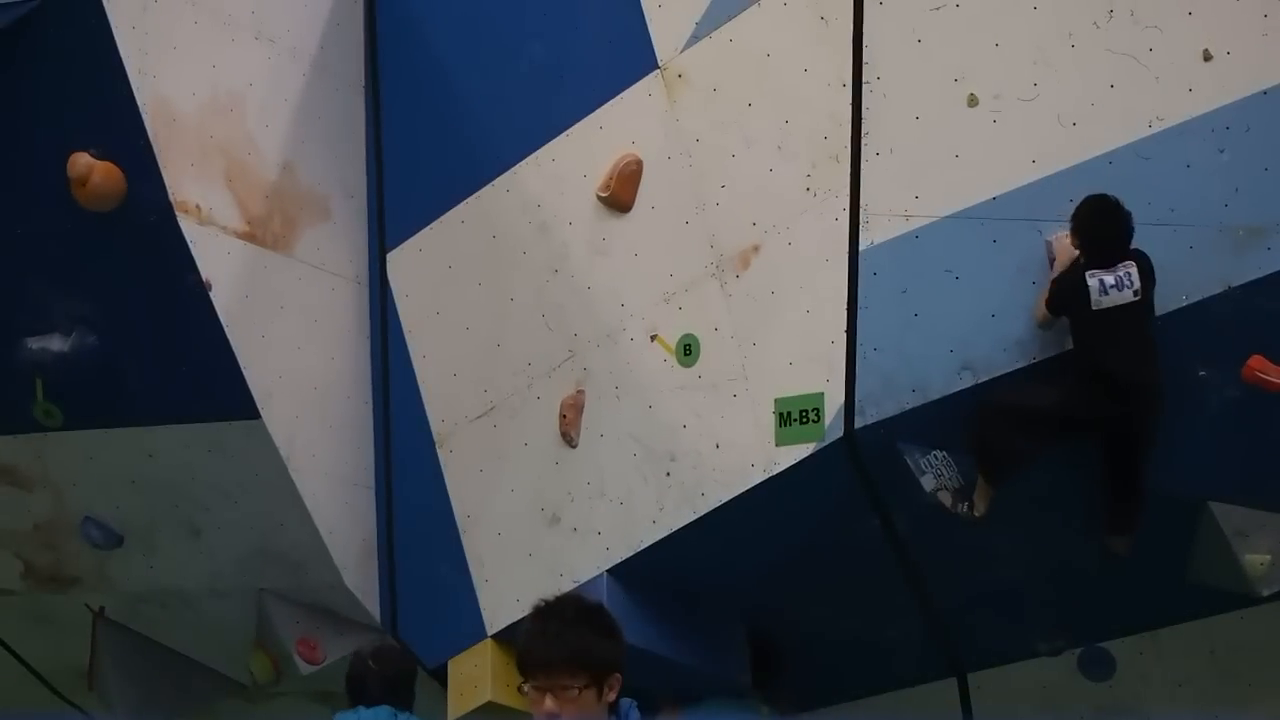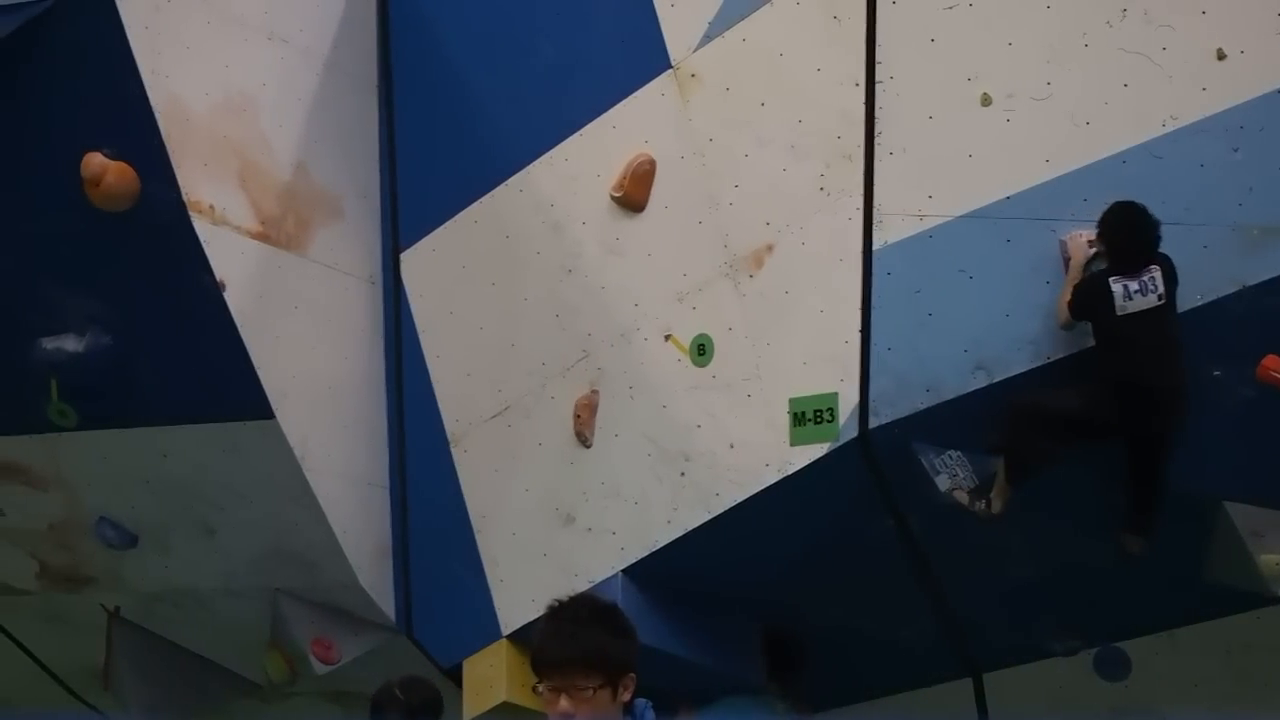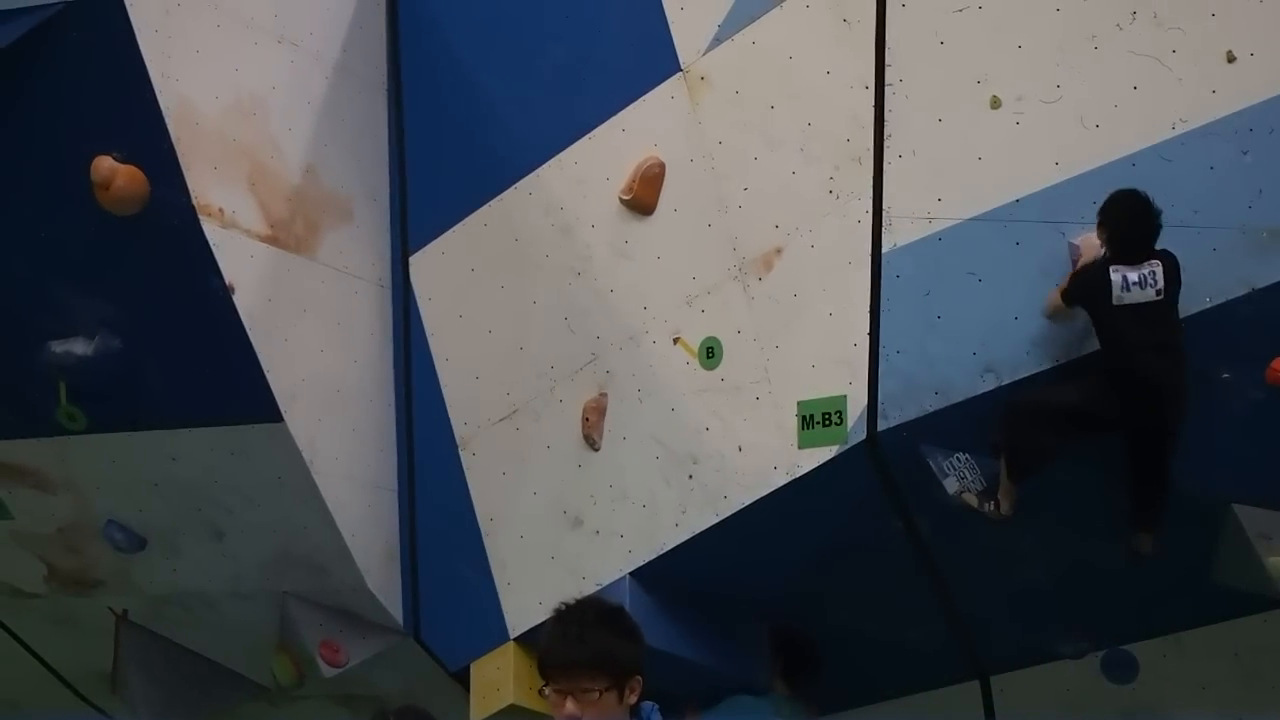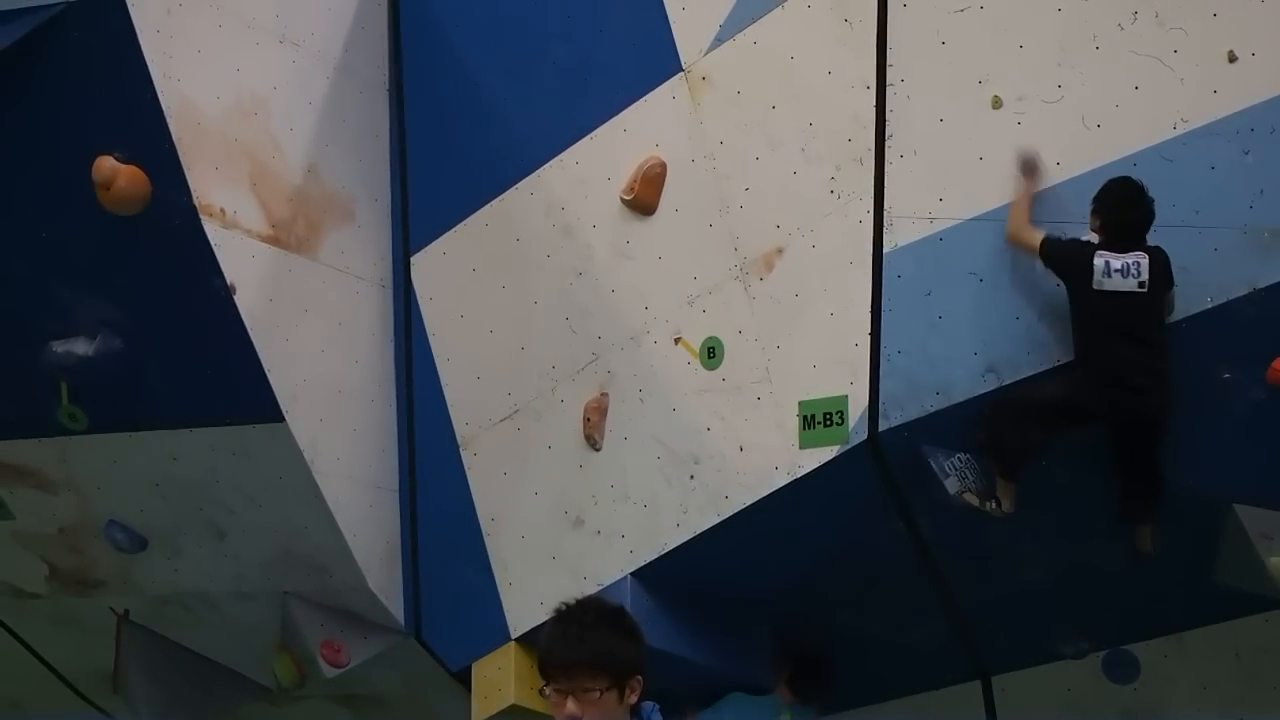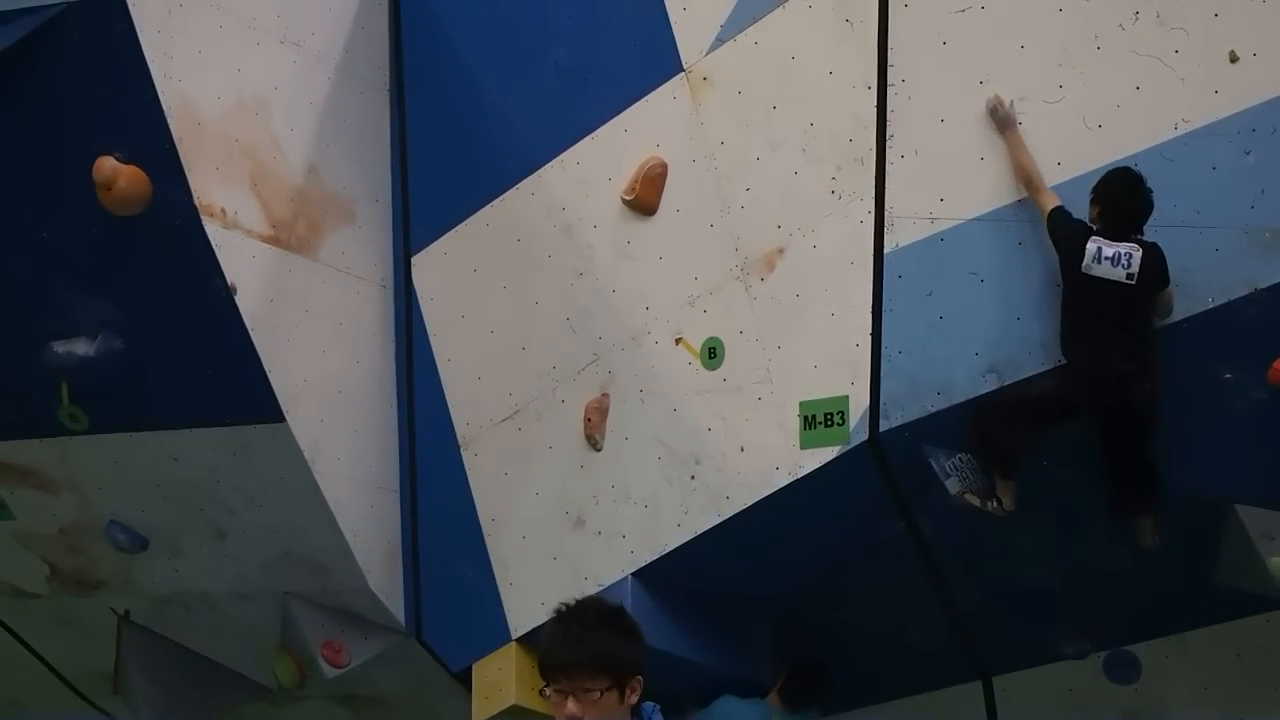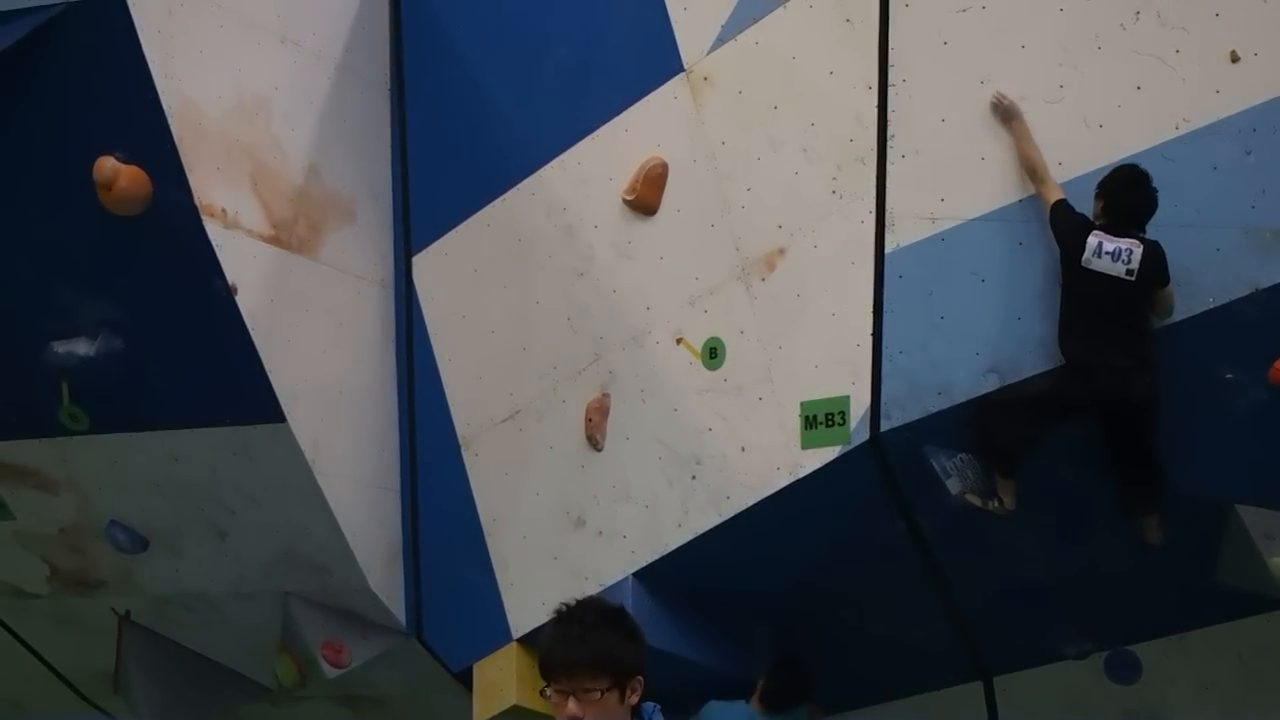
dt=0.2s
person 1, frame 1
left shoulder: (1072, 281)
right shoulder: (1142, 265)
left elbow: (1043, 319)
left wrist: (1060, 263)
left hip: (1090, 397)
right hip: (1143, 399)
left knee: (998, 415)
right knee: (1126, 469)
left ankle: (981, 501)
right ankle: (1120, 535)
person 1, frame 2
left shoulder: (1095, 287)
right shoulder: (1164, 268)
left elbow: (1064, 319)
left wrist: (1076, 263)
right wrist: (1118, 248)
left hip: (1115, 402)
right hip: (1167, 403)
left knee: (1025, 417)
right knee: (1148, 471)
left ankle: (997, 501)
right ankle: (1137, 535)
person 1, frame 3
left shoulder: (1095, 276)
right shoulder: (1168, 264)
left elbow: (1053, 308)
left wrist: (1083, 264)
left hip: (1115, 393)
right hip: (1166, 398)
left knee: (1024, 413)
right knee: (1151, 467)
left ankle: (1003, 502)
right ankle: (1144, 534)
person 1, frame 4
left shoulder: (1079, 257)
right shoulder: (1158, 259)
left elbow: (1016, 231)
right elbow: (1167, 310)
left wrist: (1027, 181)
left hip: (1094, 385)
right hip: (1149, 391)
left knee: (1009, 411)
right knee: (1140, 461)
left ankle: (1004, 499)
right ankle: (1144, 532)
person 1, frame 5
left shoulder: (1075, 240)
right shoulder: (1151, 256)
left elbow: (1031, 183)
right elbow: (1165, 310)
left wrist: (1009, 128)
left hip: (1082, 380)
right hip: (1137, 386)
left knee: (997, 414)
right knee: (1133, 457)
left ankle: (1003, 499)
right ankle: (1145, 528)
person 1, frame 6
left shoulder: (1076, 235)
right shoulder: (1151, 254)
left elbow: (1039, 176)
right elbow: (1165, 310)
left wrist: (1015, 121)
left hip: (1082, 376)
right hip: (1135, 382)
left knee: (998, 413)
right knee: (1136, 454)
left ankle: (1004, 498)
right ankle: (1149, 526)
